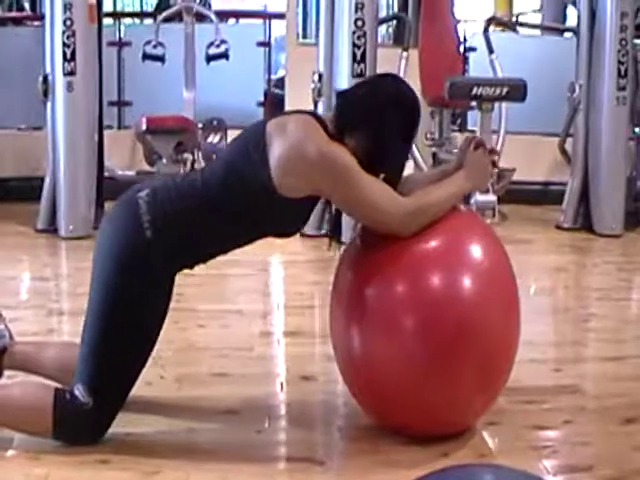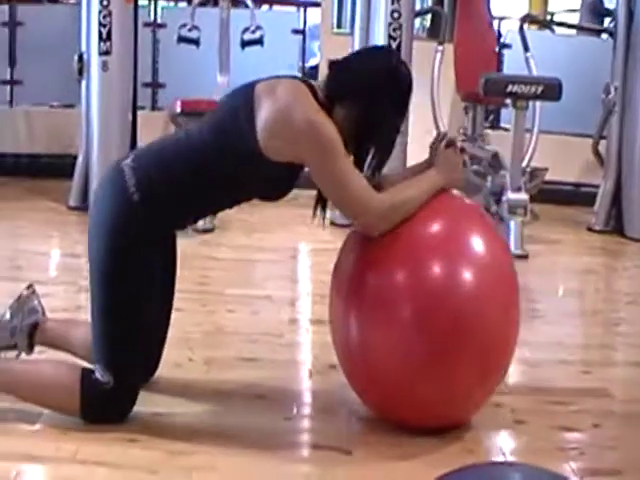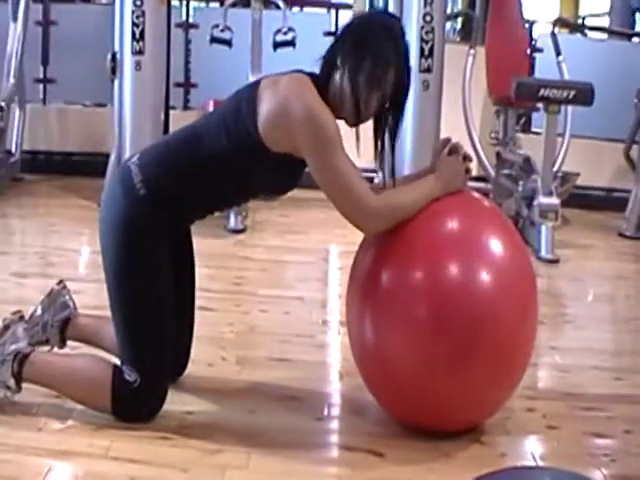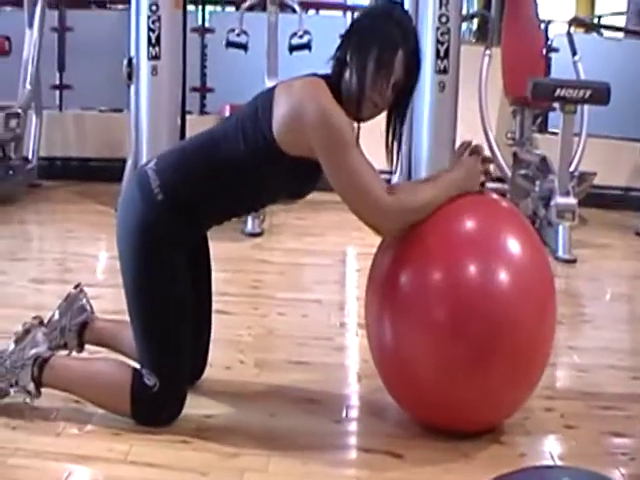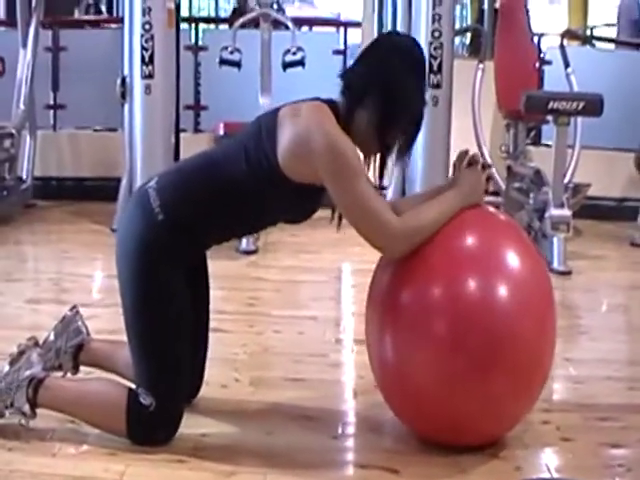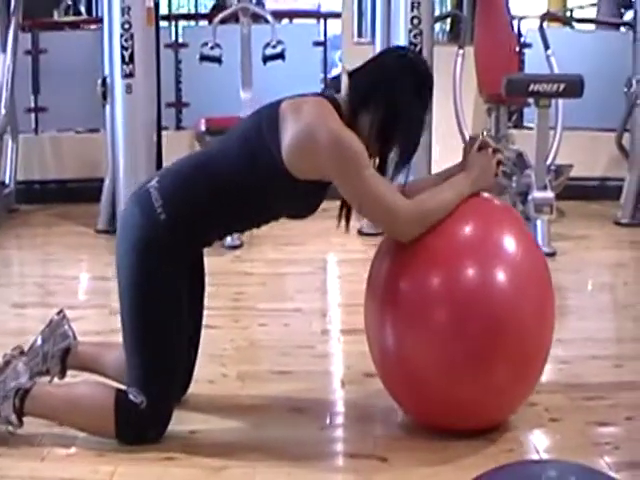
dt=0.5s
person 1, frame 1
left shoulder: (312, 132)
right shoulder: (318, 153)
left elbow: (385, 192)
right elbow: (400, 217)
left wrist: (453, 169)
right wrist: (467, 179)
left hip: (147, 229)
right hip: (140, 243)
left knee: (106, 372)
right knee: (85, 418)
person 1, frame 2
left shoulder: (303, 100)
right shoulder: (304, 119)
left elbow: (358, 189)
right elbow: (373, 216)
left wrist: (425, 168)
right wrist: (439, 176)
left hip: (145, 207)
right hip: (131, 213)
left knee: (138, 365)
right knee: (110, 399)
person 1, frame 3
left shoulder: (310, 99)
right shoulder: (304, 106)
left elbow: (358, 195)
right elbow: (367, 215)
left wrist: (428, 174)
right wrist: (439, 183)
left hip: (162, 210)
right hip: (138, 208)
left knee: (170, 362)
right knee: (140, 398)
left ankle: (62, 320)
person 1, frame 4
left shoulder: (328, 105)
right shoulder: (319, 110)
left elbow: (376, 197)
right elbow: (384, 217)
left wrist: (449, 176)
right wrist: (457, 181)
left hip: (178, 216)
right hip: (155, 215)
left knee: (188, 366)
right knee: (160, 401)
left ankle: (80, 323)
person 1, frame 5
left shoulder: (326, 123)
right shoulder: (323, 137)
left elbow: (379, 213)
right elbow: (392, 238)
left wrist: (450, 188)
right wrist: (460, 197)
left hip: (175, 232)
right hip: (155, 234)
left knee: (183, 385)
right knee: (155, 420)
left ankle: (75, 344)
person 1, frame 6
left shoulder: (328, 116)
right shoulder: (327, 134)
left elbow: (386, 199)
right elbow: (402, 223)
left wrist: (457, 172)
right wrist: (470, 182)
left hip: (173, 228)
right hip: (157, 233)
left knee: (170, 382)
right knee: (144, 418)
left ankle: (63, 349)
